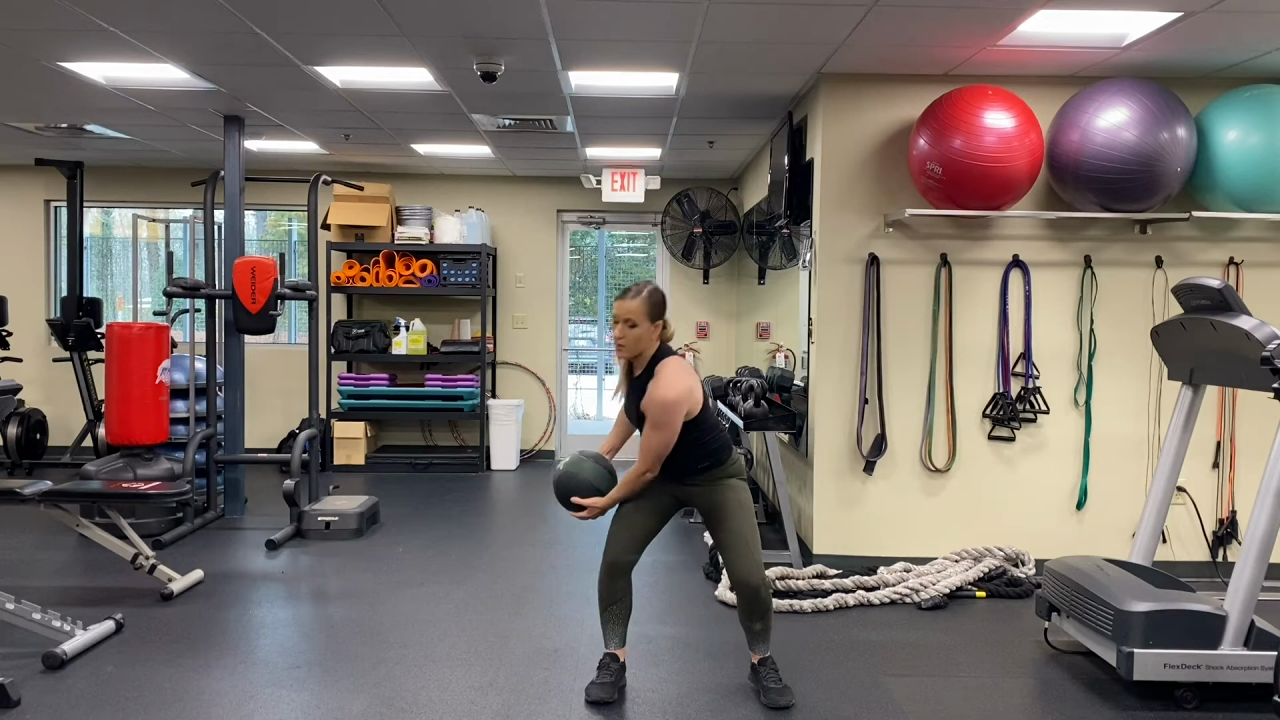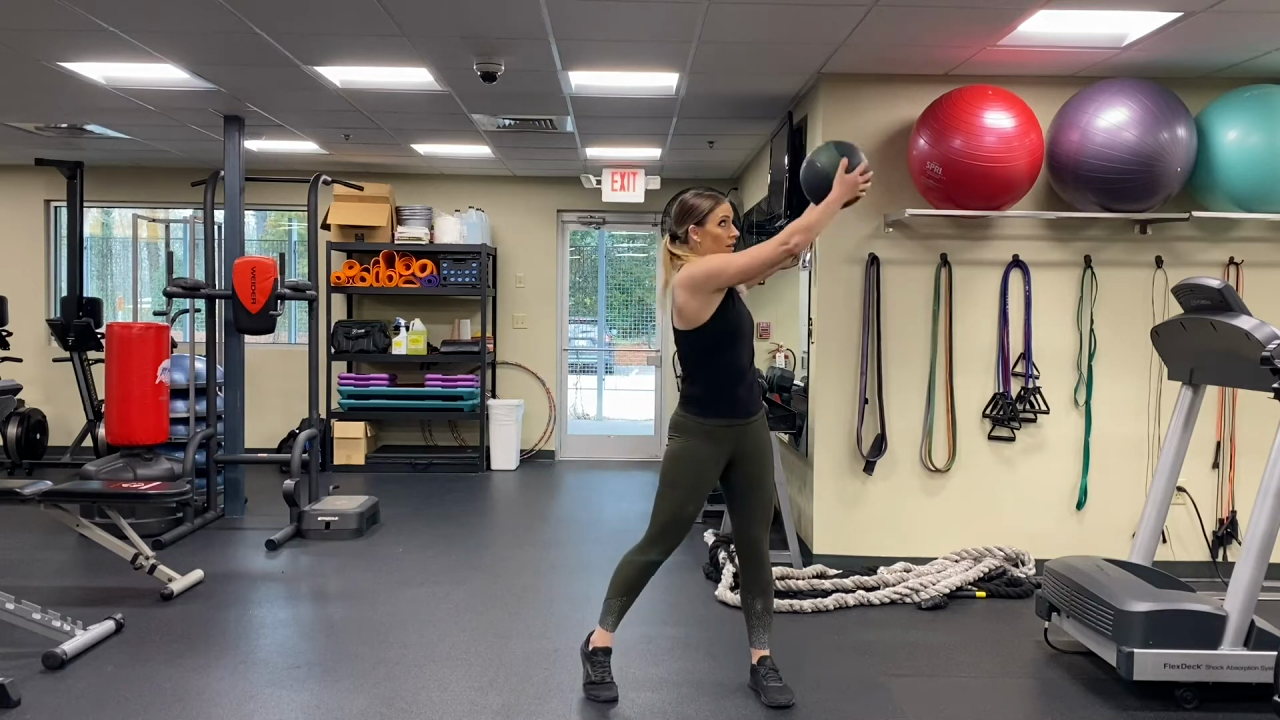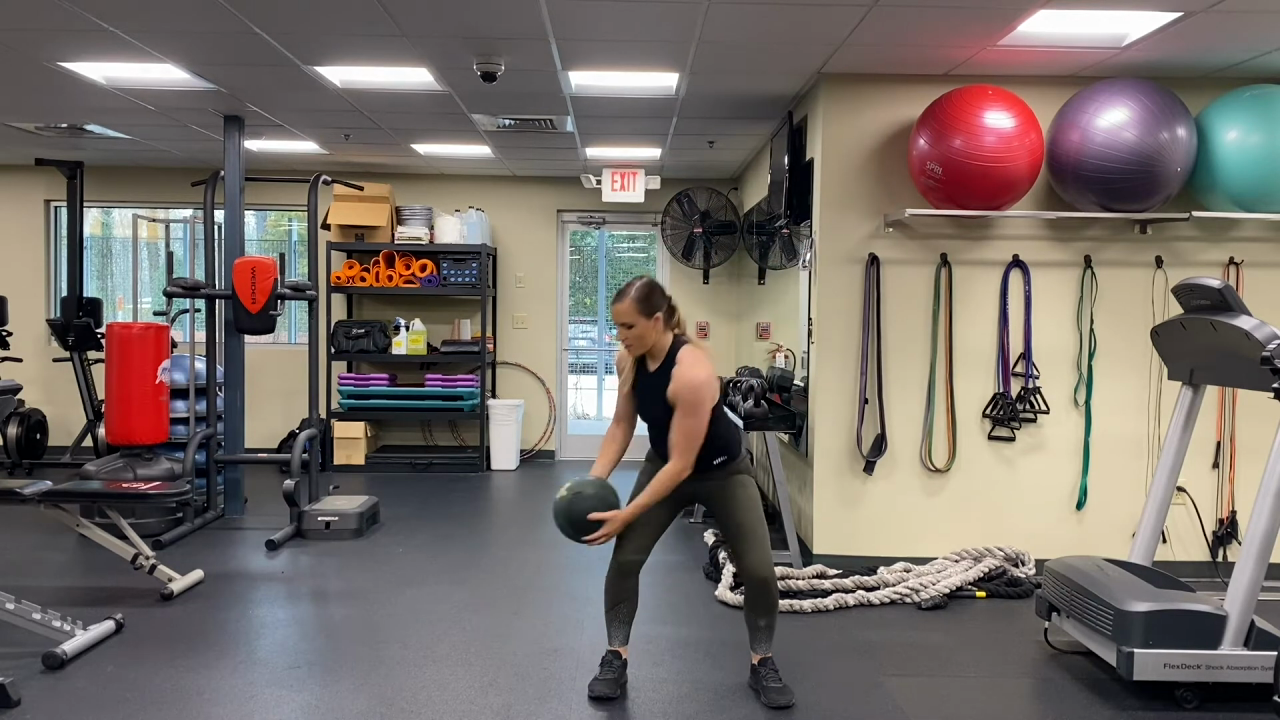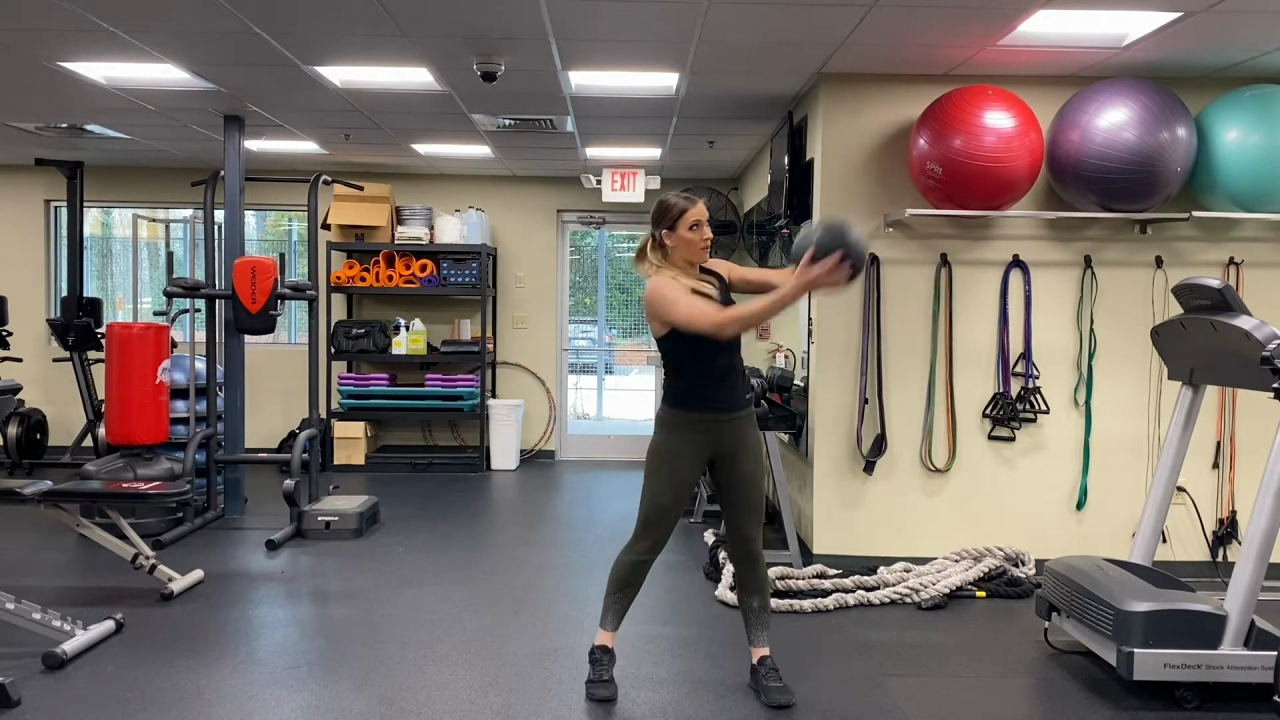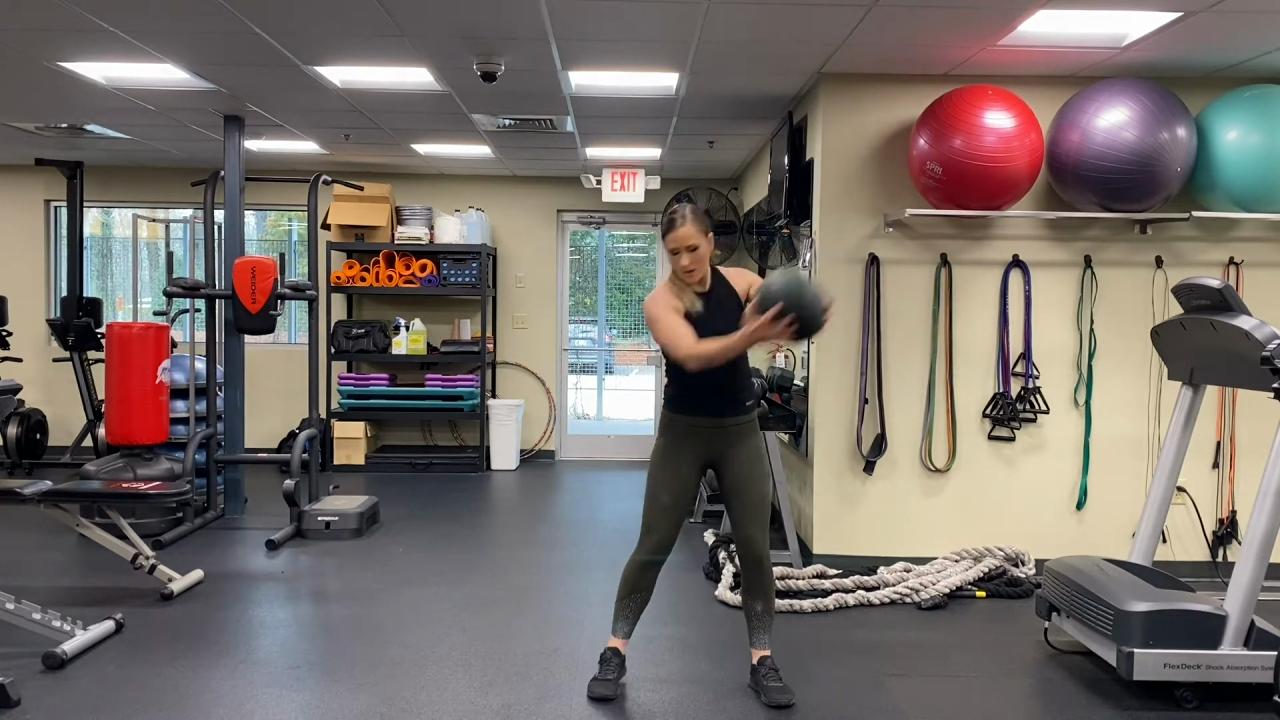
dt=0.7s
person 1, frame 1
left shoulder: (669, 386)
right shoulder: (630, 356)
left elbow: (649, 464)
left wrist: (605, 503)
right wrist: (602, 455)
left hip: (715, 476)
right hip: (659, 474)
left knee: (750, 577)
right knee: (615, 560)
left ankle: (762, 662)
right ankle: (614, 659)
person 1, frame 2
left shoulder: (719, 274)
right shoulder: (697, 276)
left elbow: (782, 249)
right elbow: (786, 245)
left wrist: (833, 200)
right wrist: (837, 195)
left hip: (749, 428)
right hip: (701, 433)
left knee: (755, 546)
right knee: (659, 543)
left ankle: (761, 658)
right ankle: (598, 643)
person 1, frame 3
left shoulder: (692, 373)
right shoulder: (632, 361)
left elbow: (682, 465)
right elbow: (622, 426)
left wrist: (626, 514)
right wrist: (594, 478)
left hip: (721, 472)
right hip: (668, 468)
left knee: (760, 572)
right knee: (625, 560)
left ankle: (762, 662)
right ankle: (616, 656)
person 1, frame 4
left shoulder: (719, 273)
right shoulder: (661, 288)
left elbow: (775, 280)
right elbow: (721, 324)
left wrist: (817, 271)
right wrist: (797, 288)
left hip: (738, 425)
right hip: (683, 428)
left knee: (748, 545)
right knee: (646, 541)
left ankle: (761, 659)
right ankle: (603, 648)
person 1, frame 5
left shoulder: (740, 281)
right shoulder: (660, 301)
left elbow: (786, 306)
right elbow: (693, 355)
right wrist: (746, 336)
left hip: (738, 432)
right hip: (683, 432)
left knee: (755, 548)
right knee: (653, 548)
left ankle: (762, 661)
right ankle: (614, 653)
